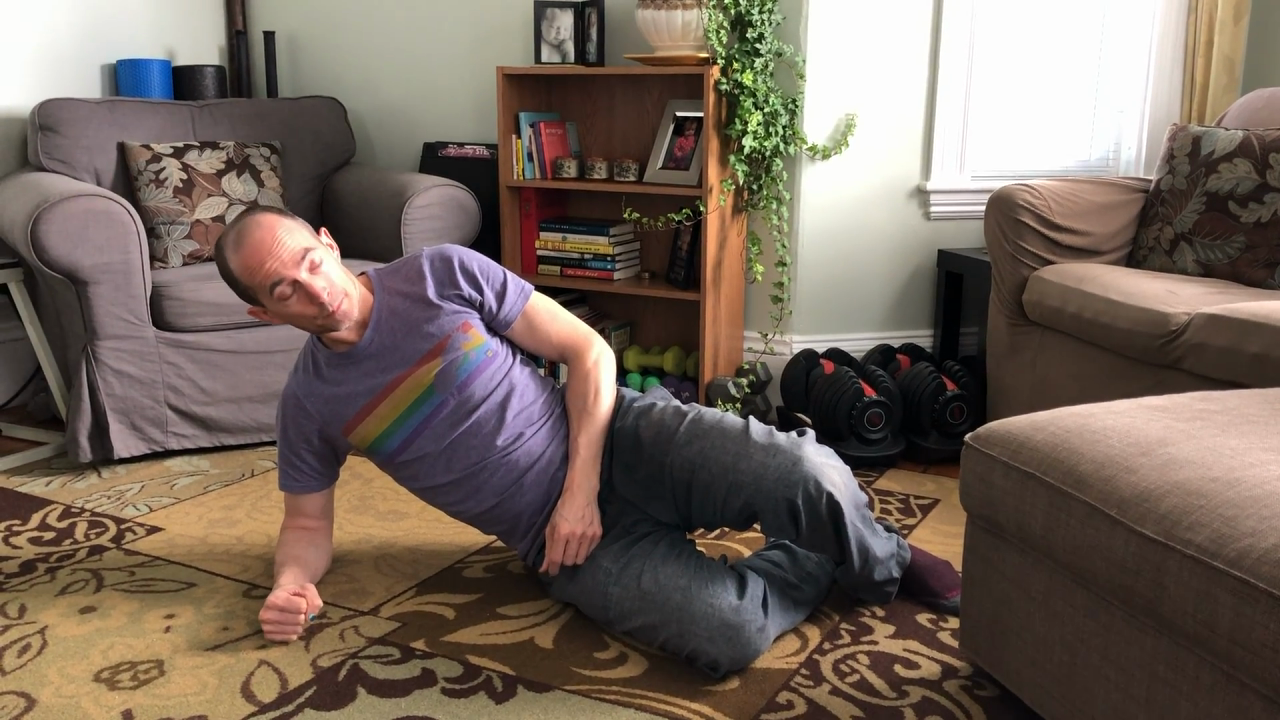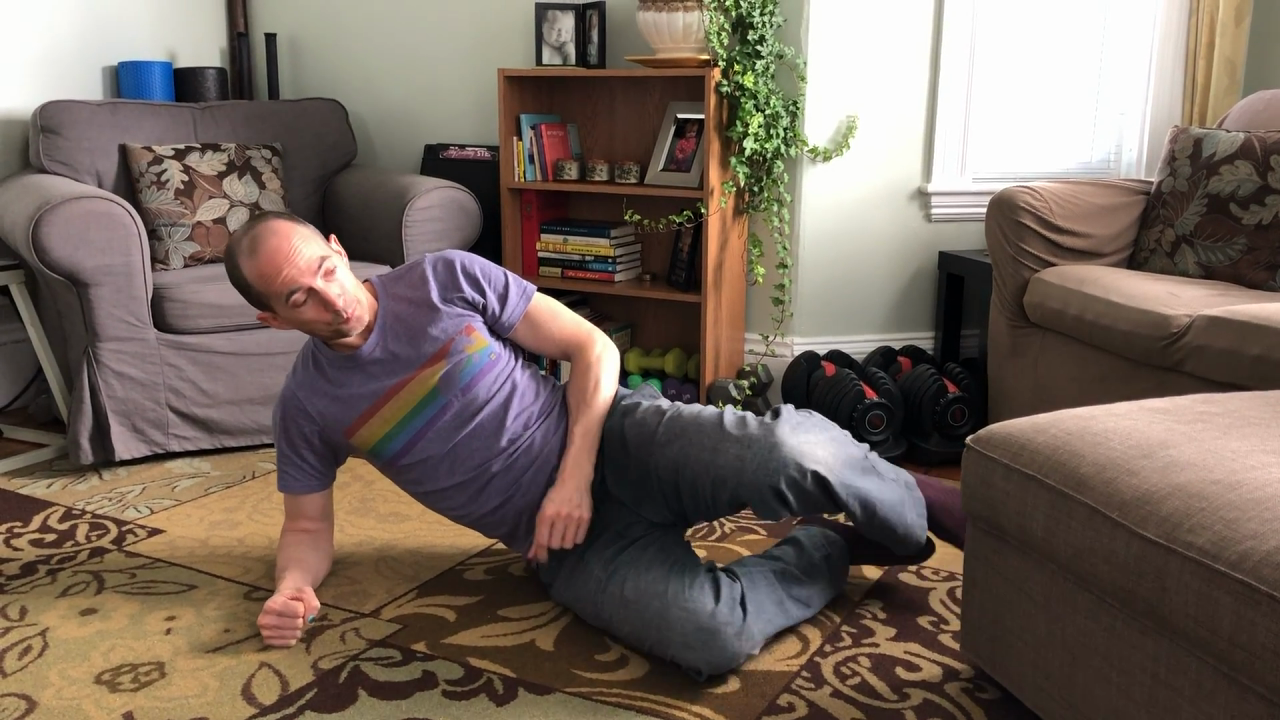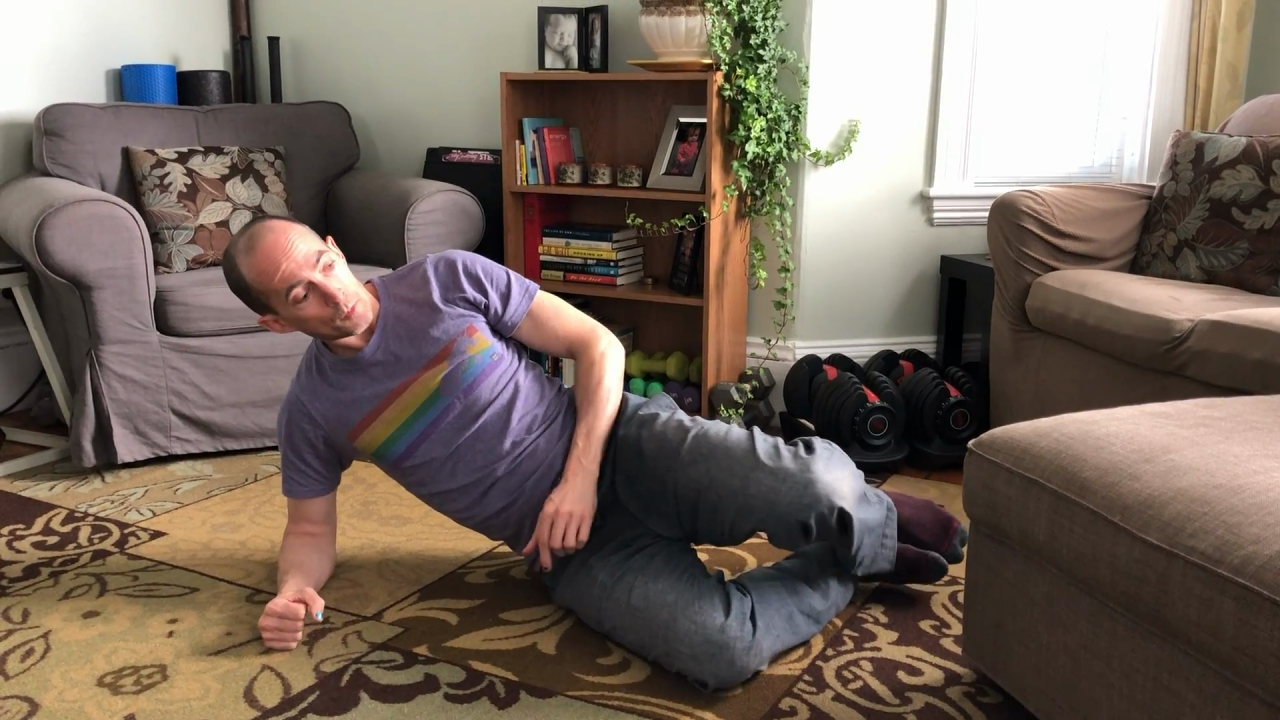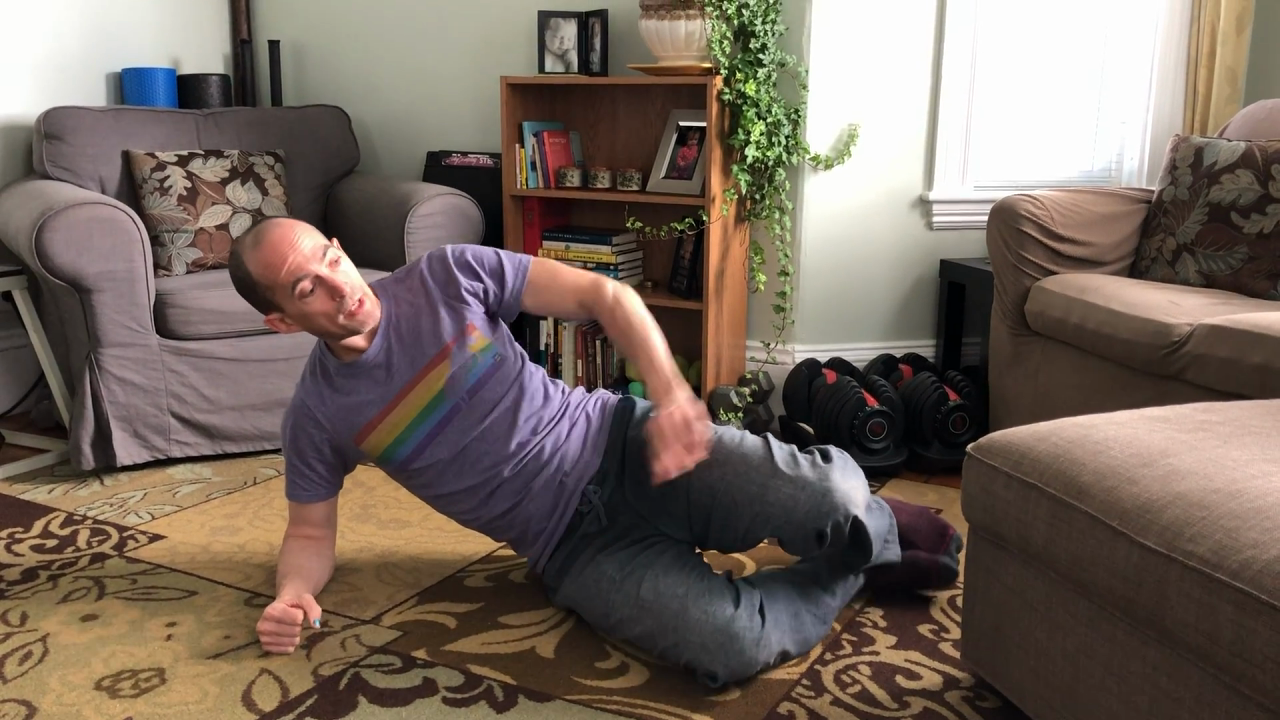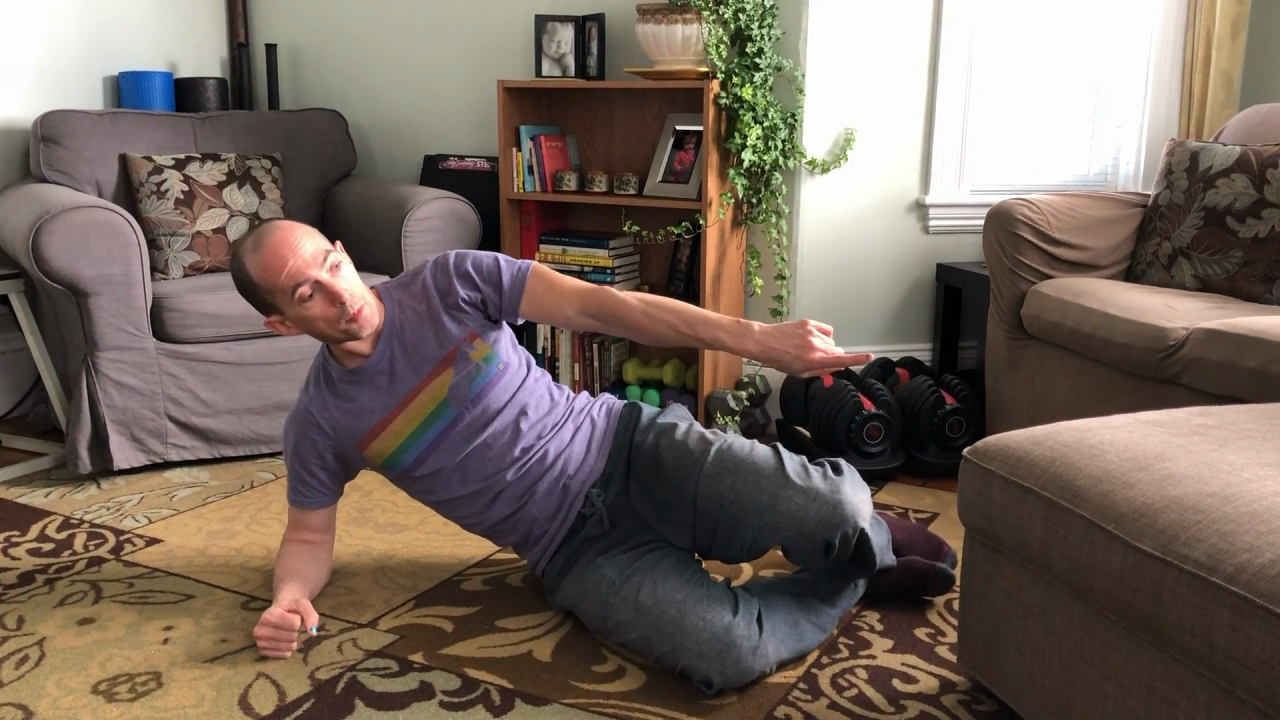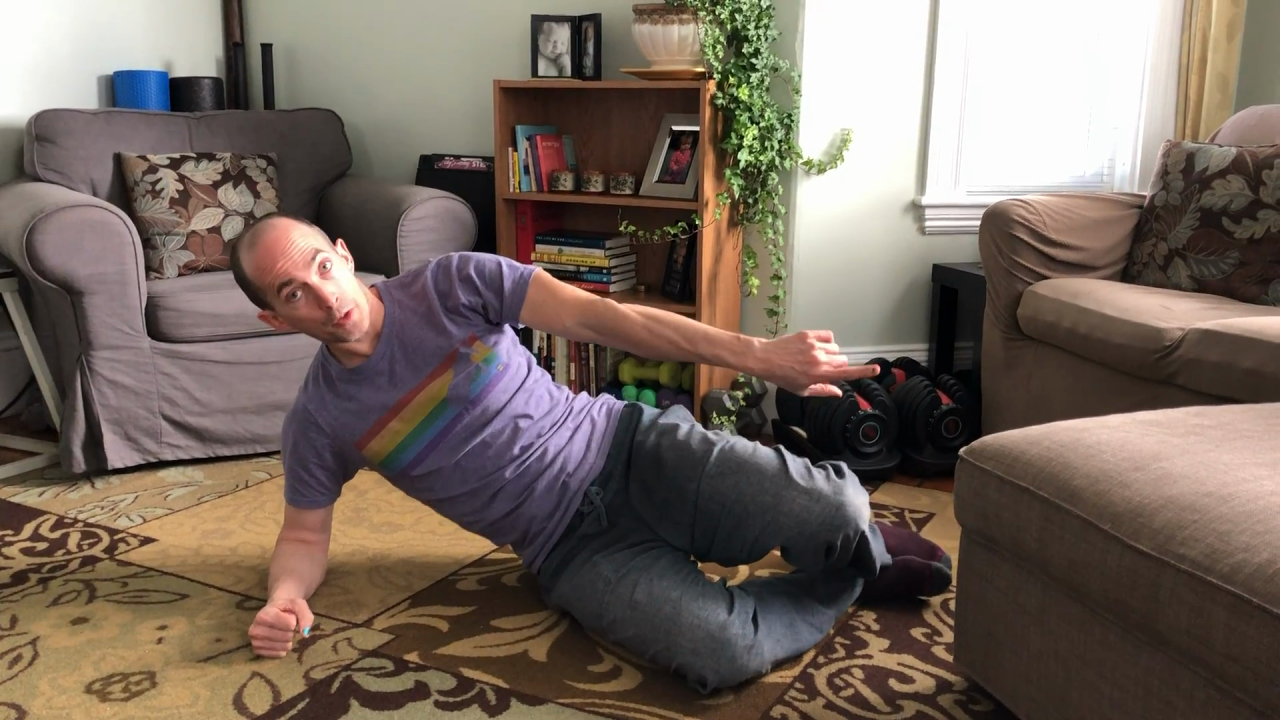
dt=0.4s
person 1, frame 1
left shoulder: (443, 272)
right shoulder: (308, 404)
left elbow: (588, 352)
right elbow: (308, 523)
left wrist: (582, 487)
right wrist: (290, 584)
left hip: (620, 440)
right hip: (555, 532)
left knee: (803, 473)
right knee: (730, 634)
left ankle: (882, 565)
right ankle: (813, 559)
person 1, frame 2
left shoulder: (446, 277)
right shoulder: (306, 405)
left elbow: (593, 349)
right elbow: (307, 526)
left wrist: (576, 478)
right wrist: (290, 589)
left hip: (616, 440)
right hip: (568, 541)
left knee: (781, 451)
right knee: (711, 638)
left ankle: (897, 503)
right ankle: (834, 550)
person 1, frame 3
left shoulder: (447, 278)
right shoulder: (311, 411)
left elbow: (597, 345)
right elbow: (311, 527)
left wrist: (580, 476)
right wrist: (293, 589)
left hip: (625, 444)
right hip: (573, 542)
left knee: (812, 488)
right knee: (720, 653)
left ankle: (872, 520)
right ankle: (851, 565)
person 1, frame 4
left shoulder: (447, 275)
right shoulder: (316, 416)
left elbow: (602, 295)
right elbow: (310, 532)
left wrist: (669, 389)
right wrist: (291, 594)
left hip: (620, 447)
right hip: (573, 542)
left knee: (826, 498)
right knee: (728, 645)
left ankle: (870, 526)
right ankle: (852, 570)
person 1, frame 5
left shoulder: (449, 282)
right shoulder: (319, 422)
left elbow: (601, 307)
right elbow: (309, 535)
left wrist: (756, 338)
right wrist: (289, 597)
left hip: (631, 449)
right hip: (575, 545)
left knee: (831, 508)
right knee: (727, 653)
left ankle: (866, 536)
right ankle: (852, 579)
person 1, frame 6
left shoulder: (452, 283)
right shoulder: (317, 421)
left elbow: (603, 319)
right elbow: (304, 535)
left wrist: (758, 354)
right wrist: (284, 597)
left hip: (630, 449)
right hip: (573, 545)
left knee: (831, 510)
right knee: (721, 652)
left ankle: (858, 537)
right ankle: (848, 580)
